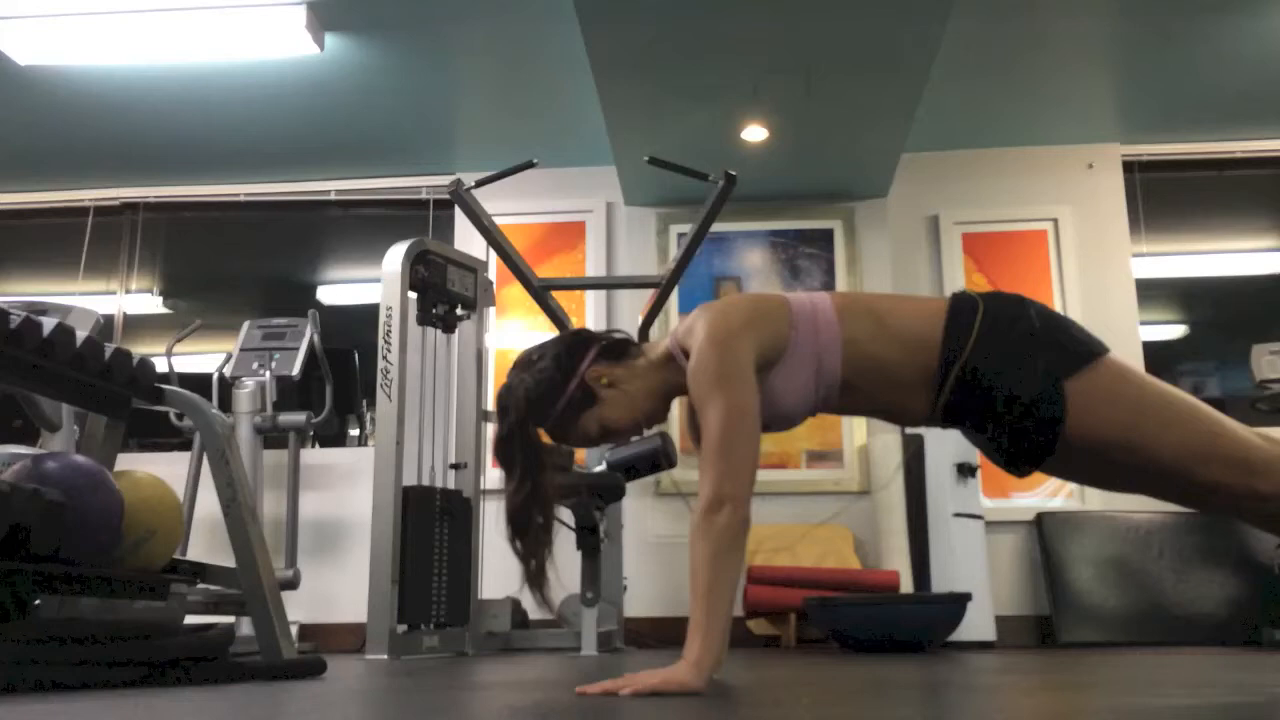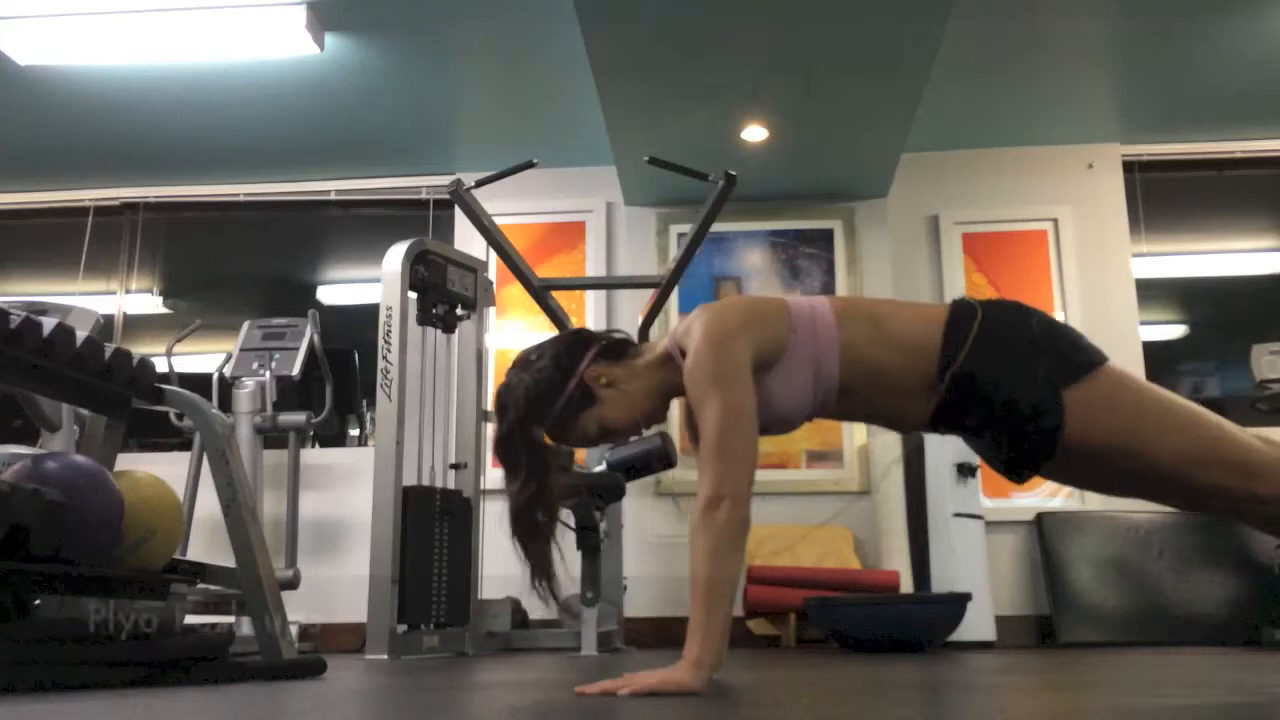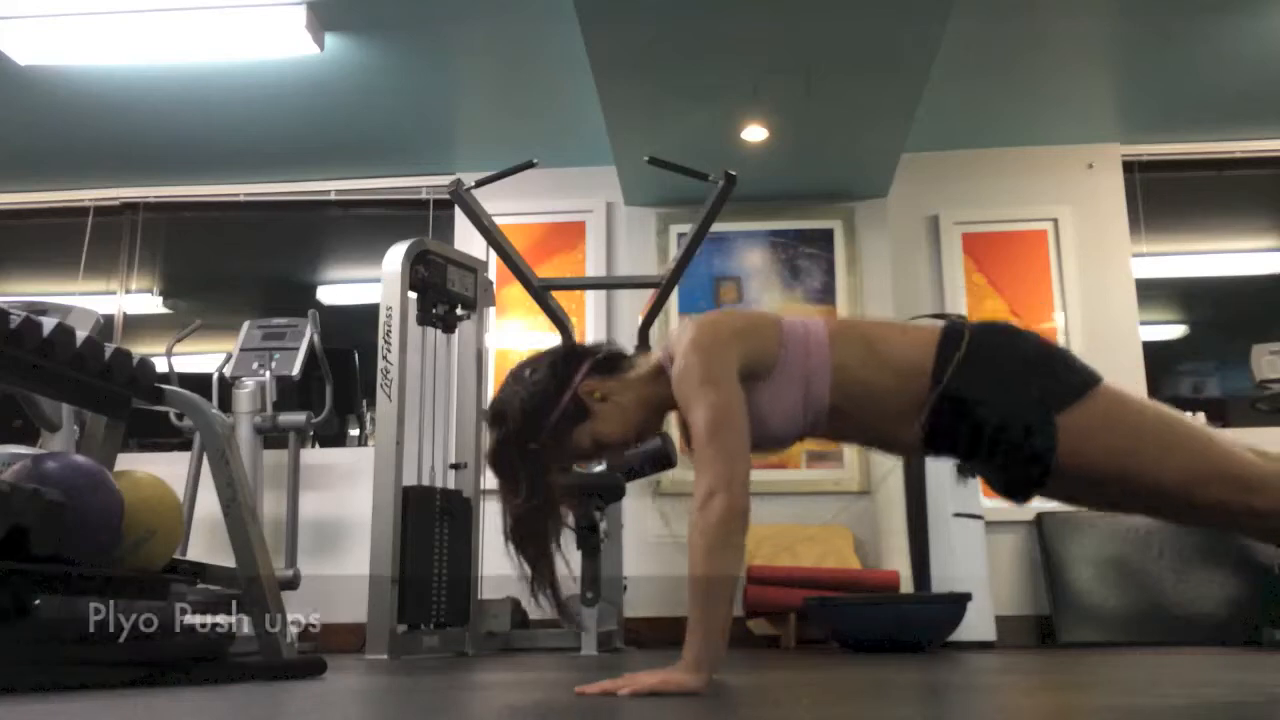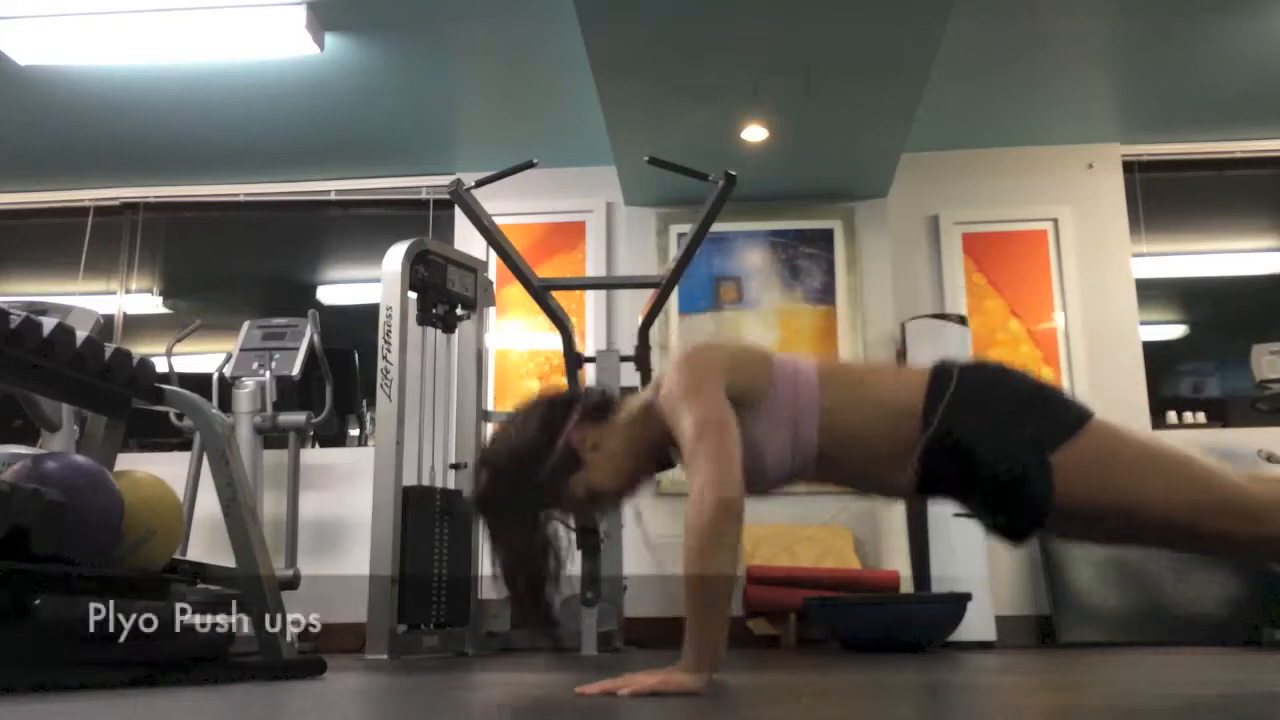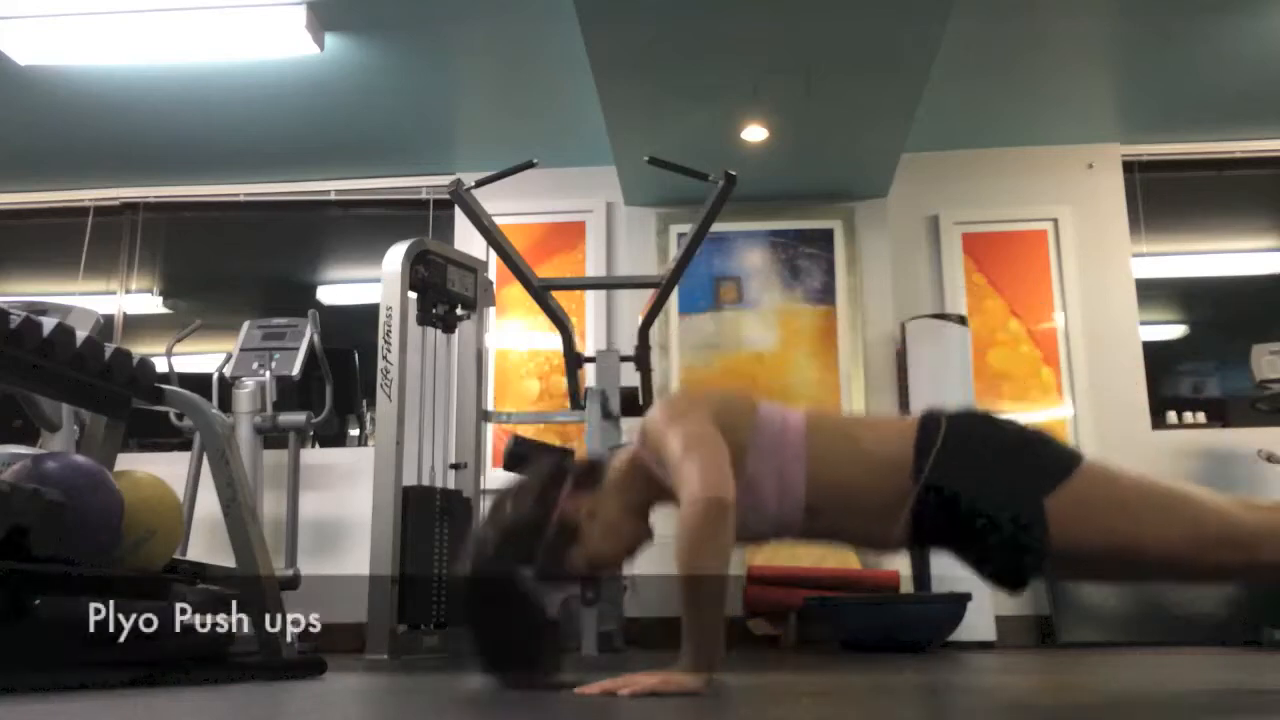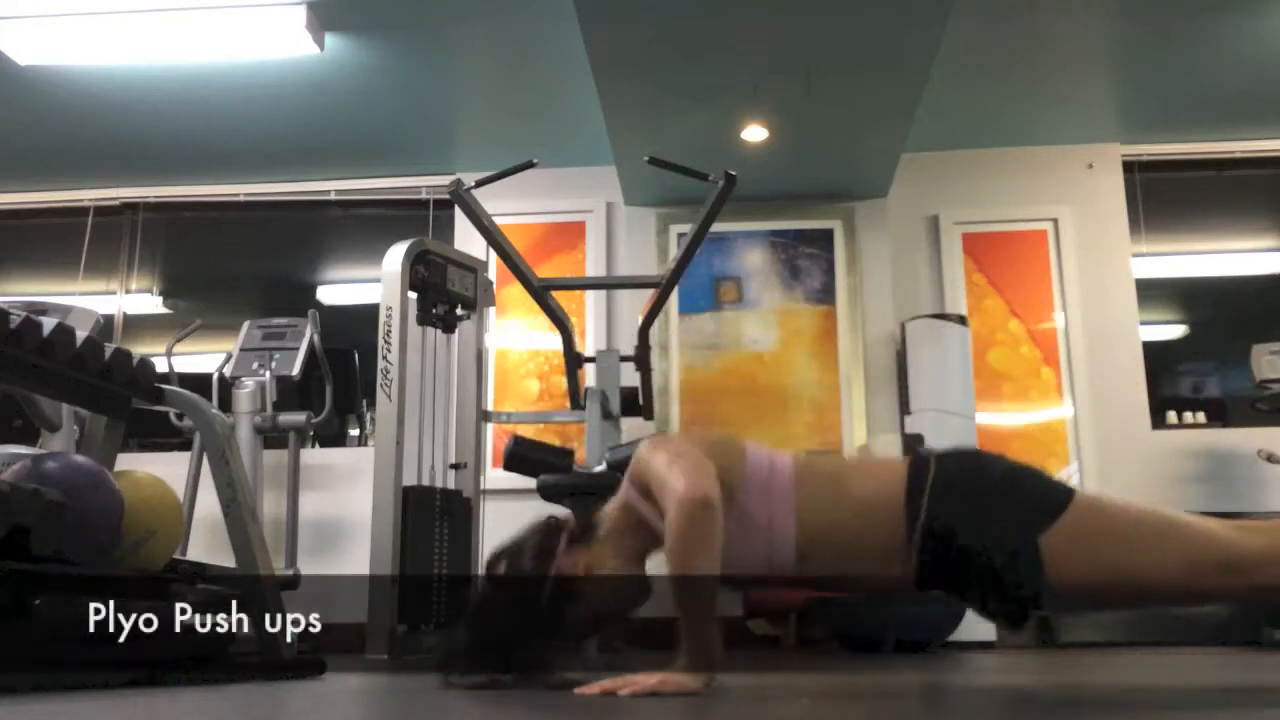
dt=0.1s
person 1, frame 1
left shoulder: (716, 342)
right shoulder: (691, 373)
left elbow: (726, 504)
right elbow: (715, 504)
left wrist: (697, 663)
right wrist: (697, 655)
left hip: (1004, 358)
right hip: (977, 388)
person 1, frame 2
left shoulder: (713, 342)
right shoulder: (692, 375)
left elbow: (725, 502)
right elbow: (717, 504)
left wrist: (697, 665)
right wrist: (695, 654)
left hip: (1003, 366)
right hip: (977, 391)
person 1, frame 3
left shoulder: (700, 352)
right shoulder: (683, 383)
left elbow: (725, 500)
right elbow: (717, 505)
left wrist: (696, 664)
right wrist: (697, 657)
left hip: (991, 389)
right hip: (965, 410)
person 1, frame 4
left shoulder: (687, 379)
right shoulder: (675, 422)
left elbow: (720, 501)
right elbow: (712, 513)
left wrist: (694, 667)
right wrist: (696, 654)
left hip: (986, 429)
right hip: (959, 449)
person 1, frame 5
left shoulder: (668, 428)
right shoulder: (660, 478)
left elbow: (713, 502)
left wrist: (694, 664)
left hip: (972, 479)
right hip: (948, 498)
person 1, frame 6
left shoulder: (652, 465)
right shoulder: (653, 523)
left elbow: (700, 509)
left wrist: (694, 666)
left hip: (966, 517)
right hip: (945, 532)
